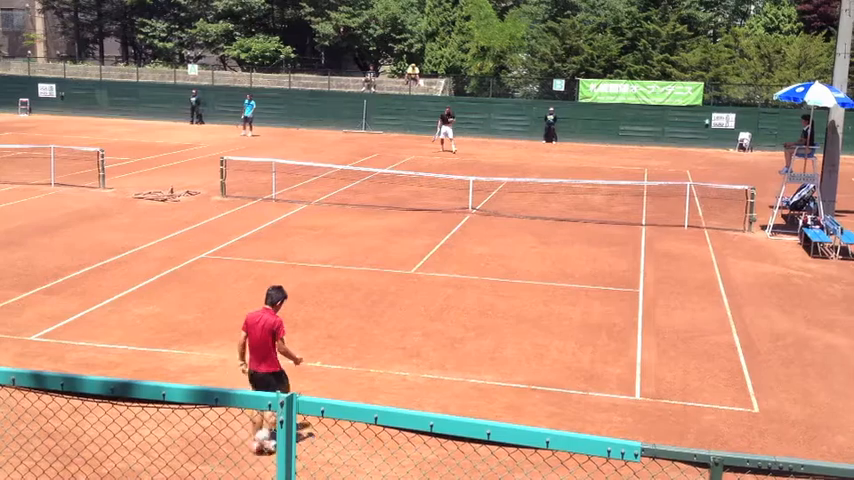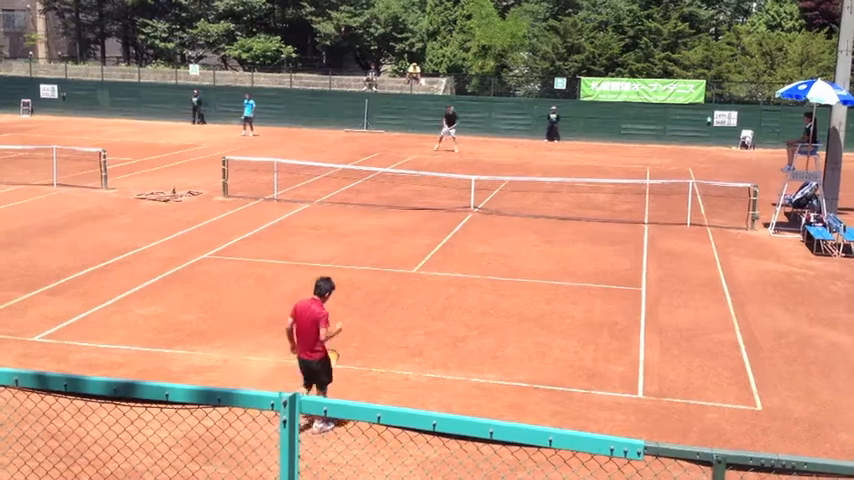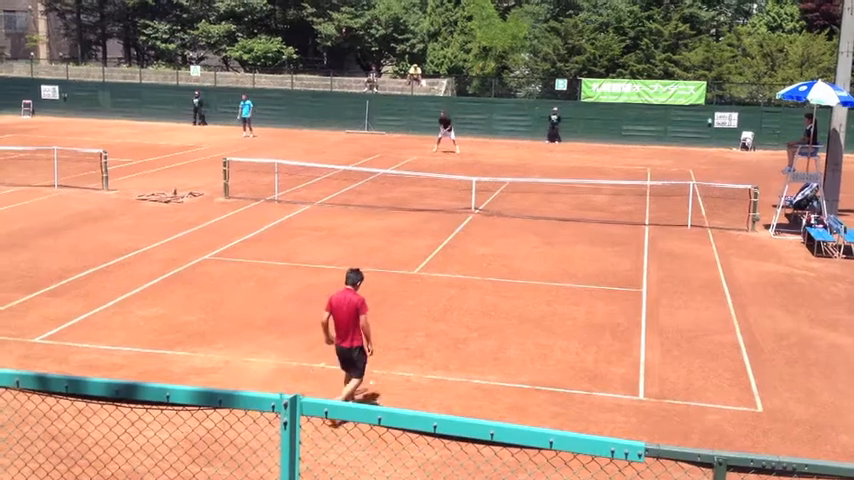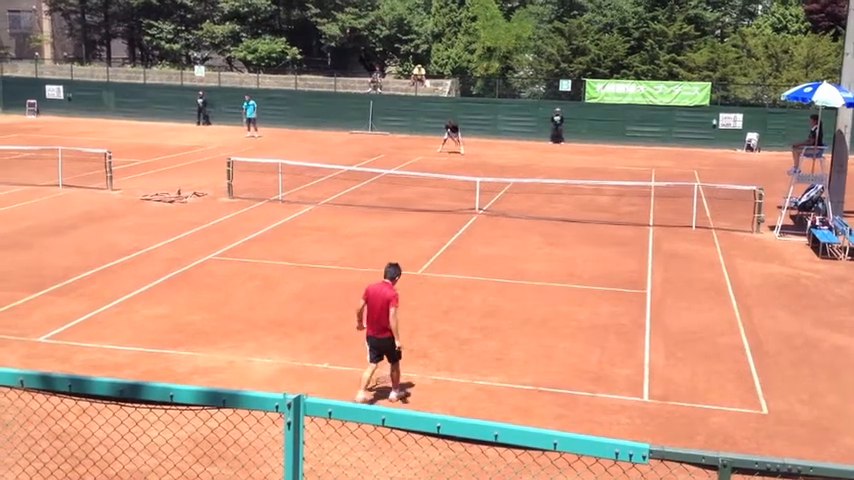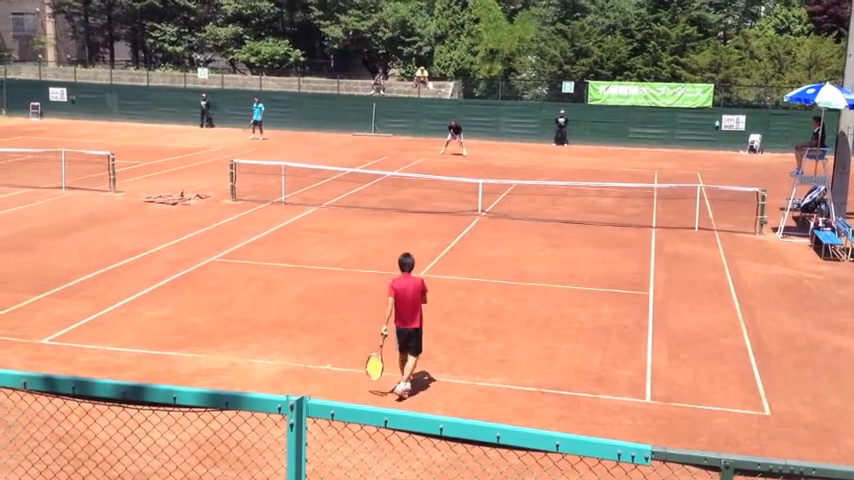
dt=0.5s
person 1, frame 1
left shoulder: (250, 317)
right shoulder: (276, 321)
left elbow: (241, 342)
right elbow: (281, 348)
left wrist: (242, 361)
right wrist: (295, 358)
left hip: (253, 370)
right hip: (271, 371)
left ankle: (258, 441)
right ankle: (264, 434)
person 1, frame 2
left shoulder: (299, 305)
right shoulder: (321, 312)
left elbow: (288, 327)
right elbow: (323, 337)
left wrist: (292, 344)
right wrist: (336, 330)
left hip: (302, 356)
right hip: (318, 357)
left knee: (307, 386)
right knee: (321, 390)
right ankle: (319, 423)
person 1, frame 3
left shoulder: (334, 298)
right shoulder: (359, 300)
left elbow: (324, 321)
right elbow: (364, 325)
left wrist: (328, 336)
right wrist: (369, 343)
left hip: (340, 345)
right hip: (355, 346)
left knee: (349, 375)
right knee: (356, 379)
person 1, frame 4
left shoulder: (370, 288)
right shoulder: (392, 293)
left elbow: (360, 309)
right elbow: (392, 319)
left wrist: (359, 322)
right wrist: (397, 339)
left hip: (371, 335)
right hip: (386, 336)
left knee: (372, 364)
right knee: (394, 363)
left ankle: (362, 393)
right ankle: (395, 392)
person 1, frame 5
left shoulder: (394, 284)
right shoulder: (419, 282)
left elbow: (390, 306)
right elbow: (424, 300)
left wrist: (385, 325)
left hip: (400, 326)
right hip: (415, 326)
left knee: (403, 355)
right knee: (413, 357)
left ankle: (405, 381)
right ankle: (402, 385)
